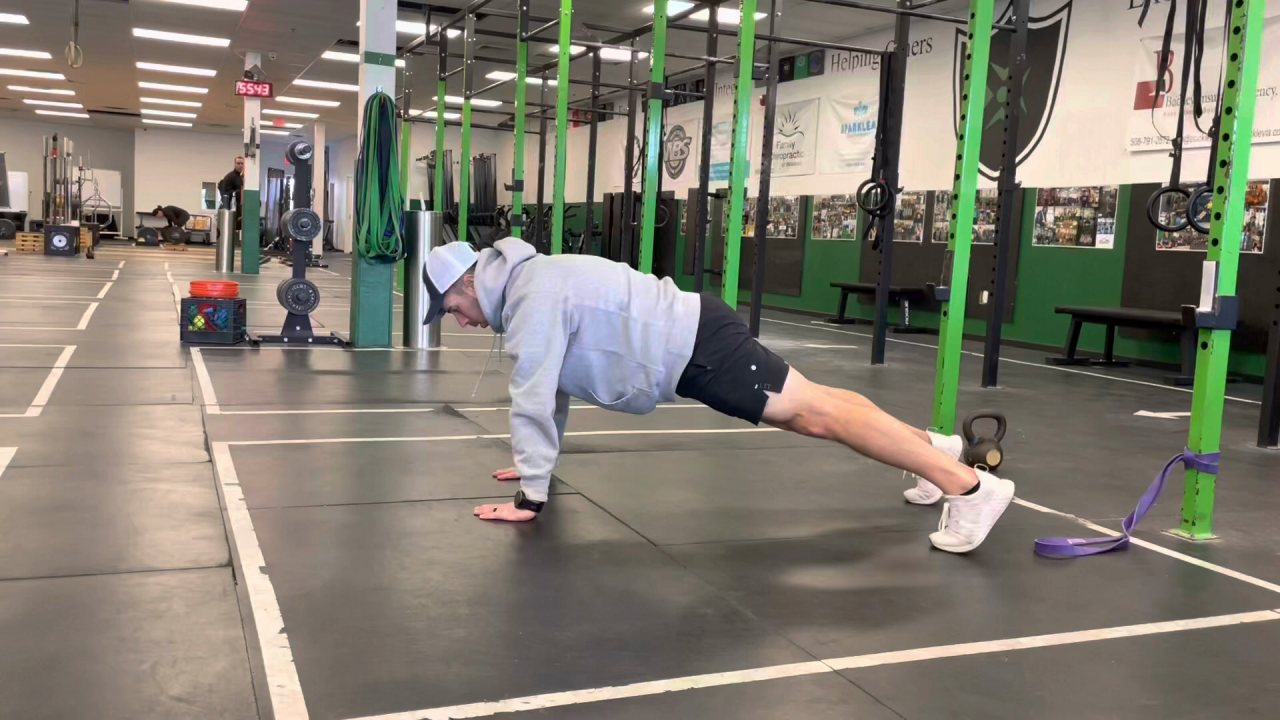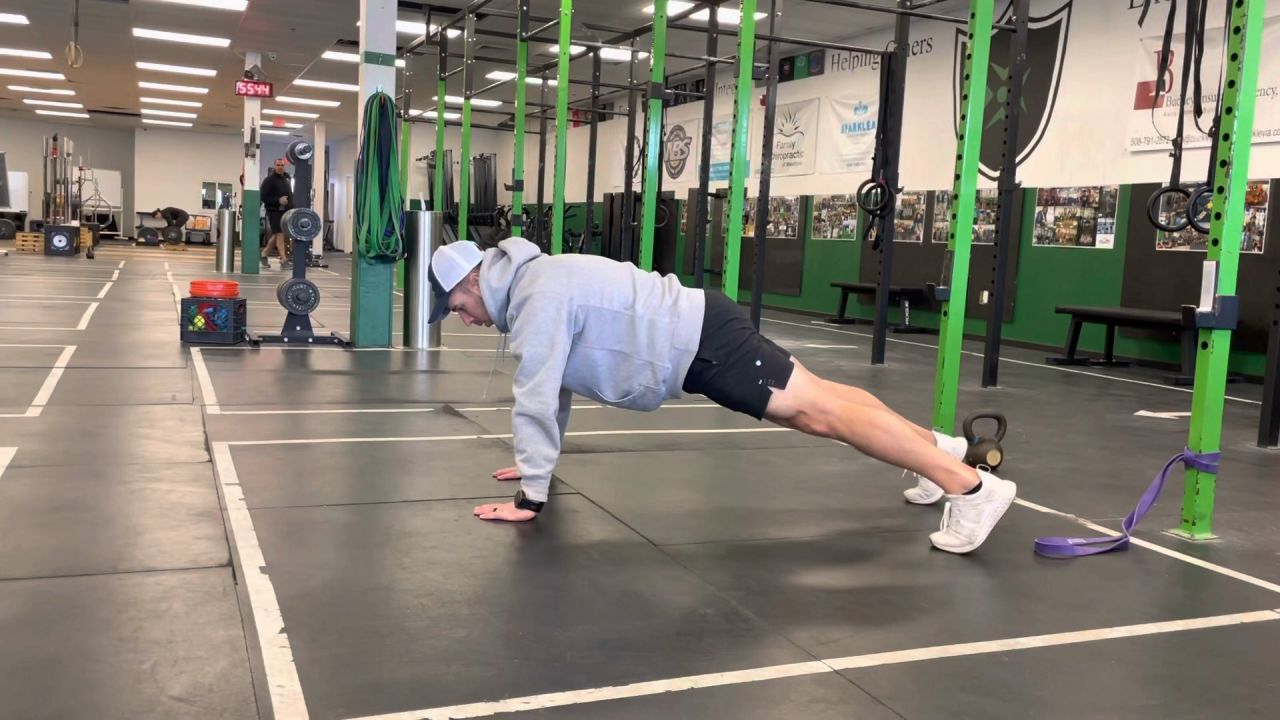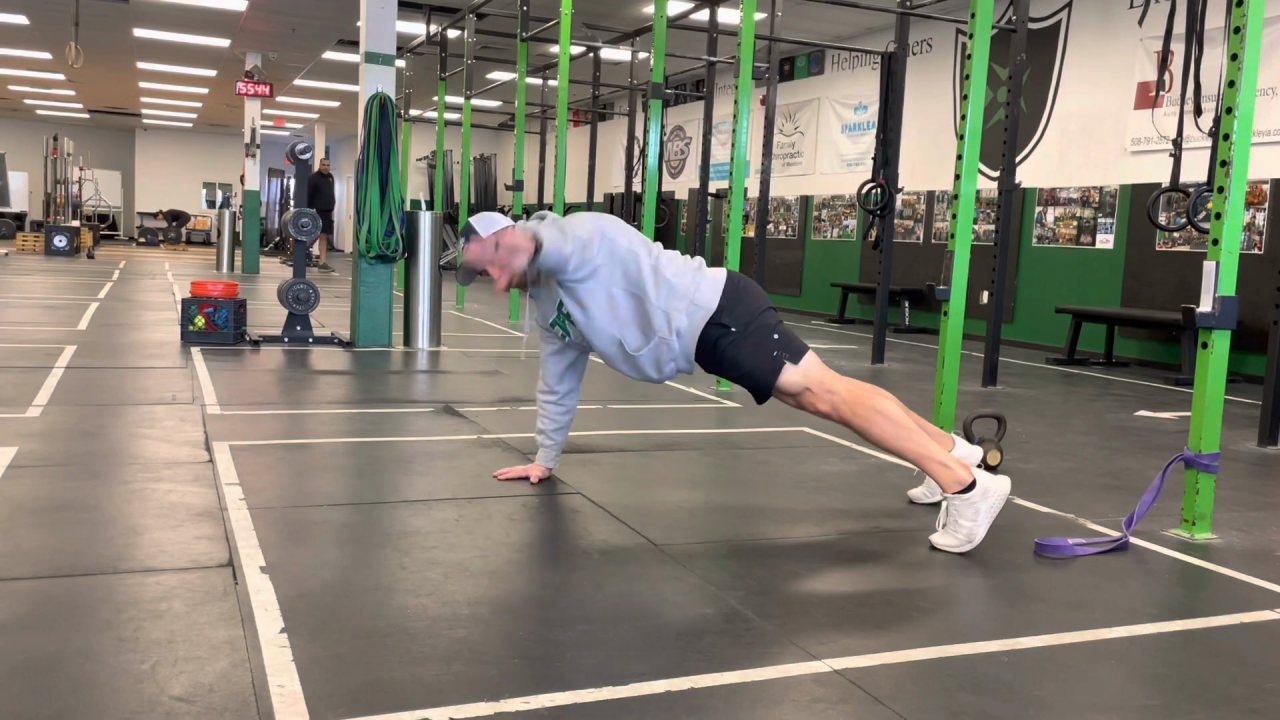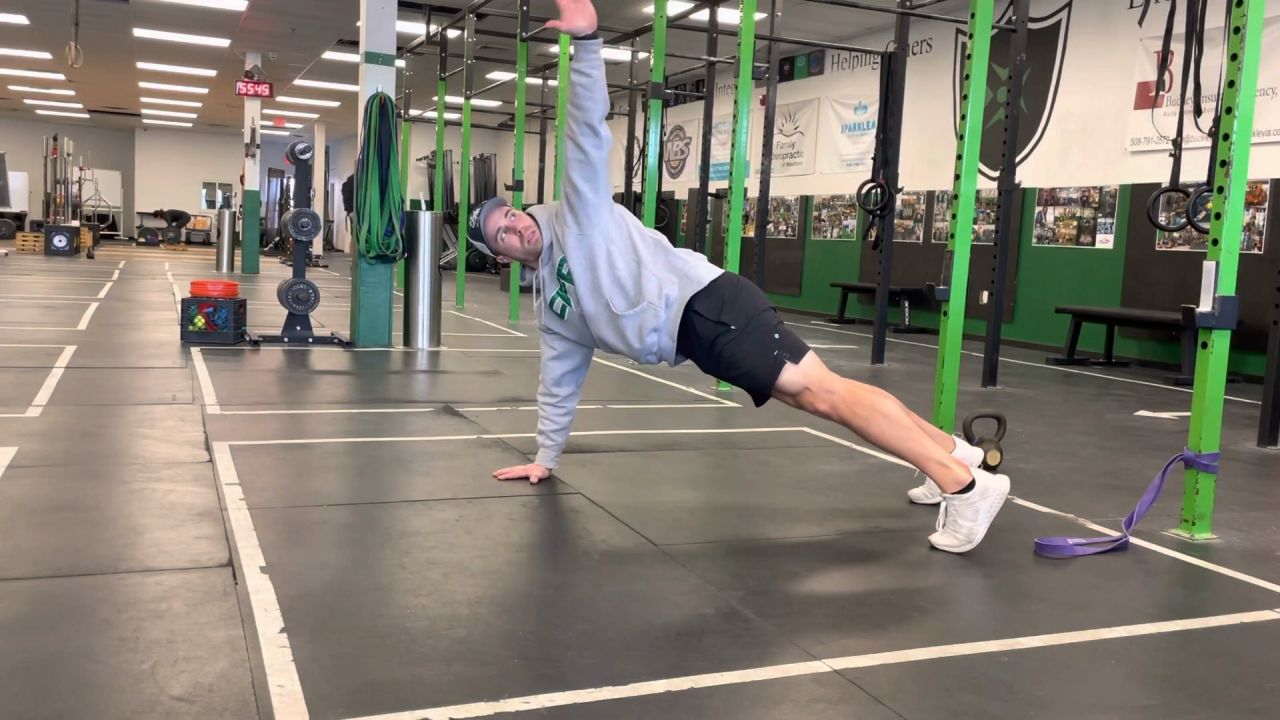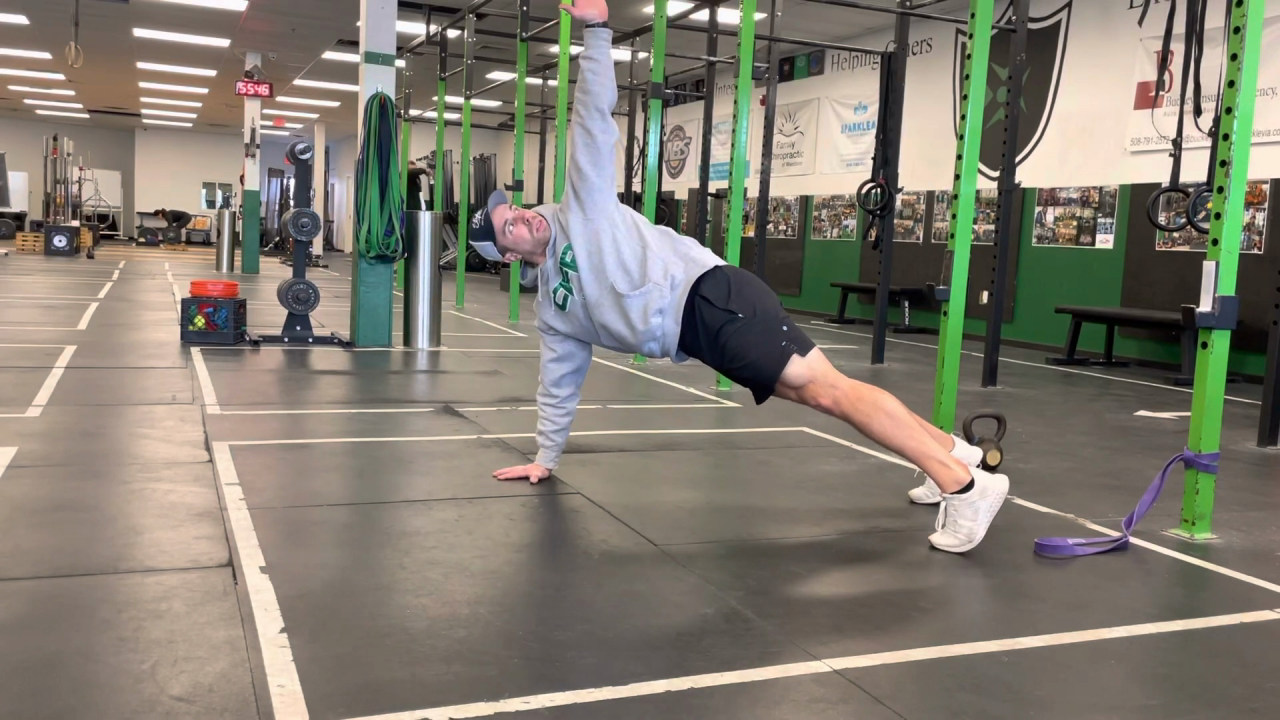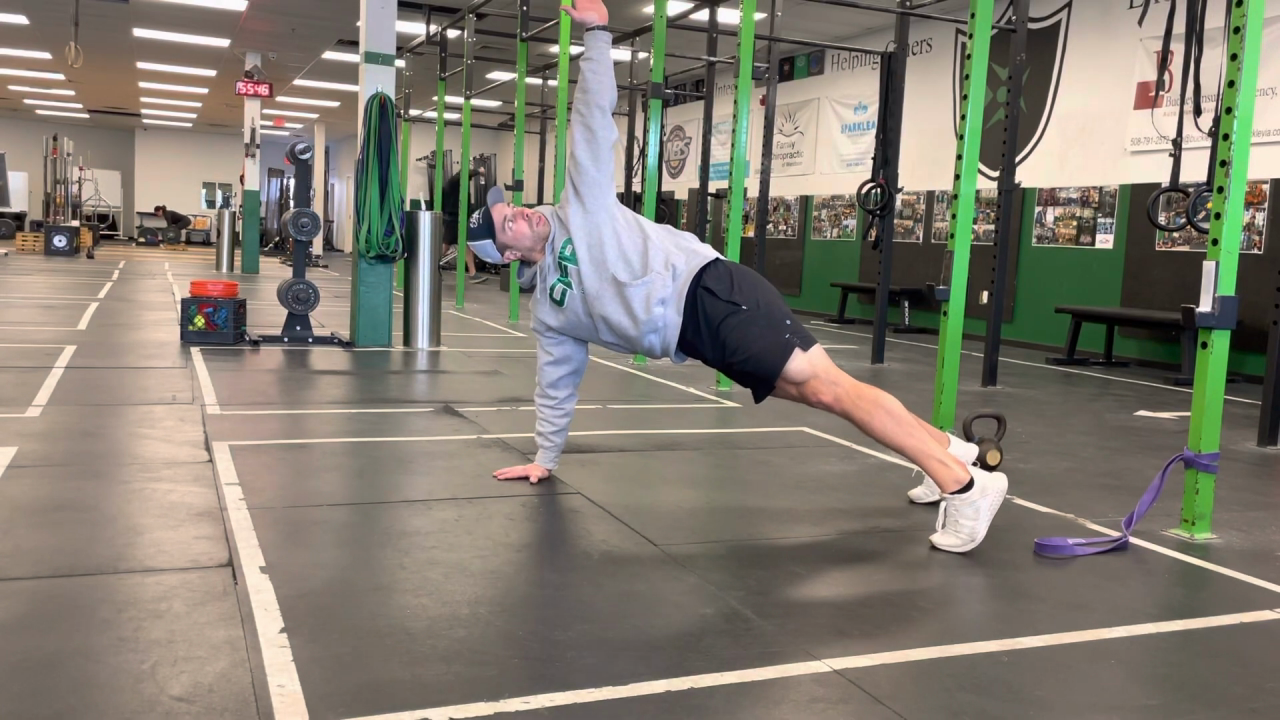
dt=0.7s
person 1, frame 1
left shoulder: (532, 295)
right shoulder: (528, 285)
left elbow: (533, 399)
right elbow: (553, 387)
left wrist: (530, 495)
right wrist: (538, 461)
left hip: (695, 346)
right hip: (690, 341)
left knee: (812, 411)
right knee: (807, 403)
left ankle: (970, 486)
right ankle: (932, 445)
person 1, frame 2
left shoulder: (537, 296)
right shoulder: (533, 283)
left elbow: (535, 400)
right elbow: (554, 387)
left wrist: (529, 496)
right wrist: (536, 461)
left hip: (700, 341)
right hip: (694, 339)
left knee: (817, 411)
right knee: (815, 394)
left ankle: (970, 487)
right ankle: (936, 446)
person 1, frame 3
left shoulder: (575, 232)
right shoulder: (549, 302)
left elbow: (560, 243)
right elbow: (558, 378)
left wrist: (525, 245)
right wrist: (545, 458)
left hip: (715, 308)
right hip: (699, 335)
left knee: (825, 389)
right knee: (820, 389)
left ankle: (968, 484)
right ankle: (951, 453)
person 1, frame 4
left shoulder: (576, 216)
right shoulder: (550, 302)
left elbow: (588, 129)
right elbow: (560, 380)
right wrist: (545, 457)
left hip: (708, 306)
right hip: (694, 337)
left knee: (821, 391)
right knee: (812, 398)
left ankle: (963, 481)
right ankle: (951, 452)
person 1, frame 5
left shoulder: (582, 208)
right shoulder: (551, 307)
left elbow: (593, 117)
right elbow: (560, 380)
right wrist: (546, 457)
left hip: (710, 295)
right hip: (694, 335)
left knee: (825, 386)
right knee: (815, 395)
left ankle: (964, 482)
right ankle: (950, 452)
person 1, frame 6
left shoulder: (580, 206)
right shoulder: (547, 307)
left elbow: (594, 116)
right elbow: (557, 382)
right wrist: (545, 457)
left hip: (710, 291)
right hip: (694, 335)
left knee: (827, 385)
right knee: (810, 394)
left ankle: (964, 482)
right ankle: (946, 451)
